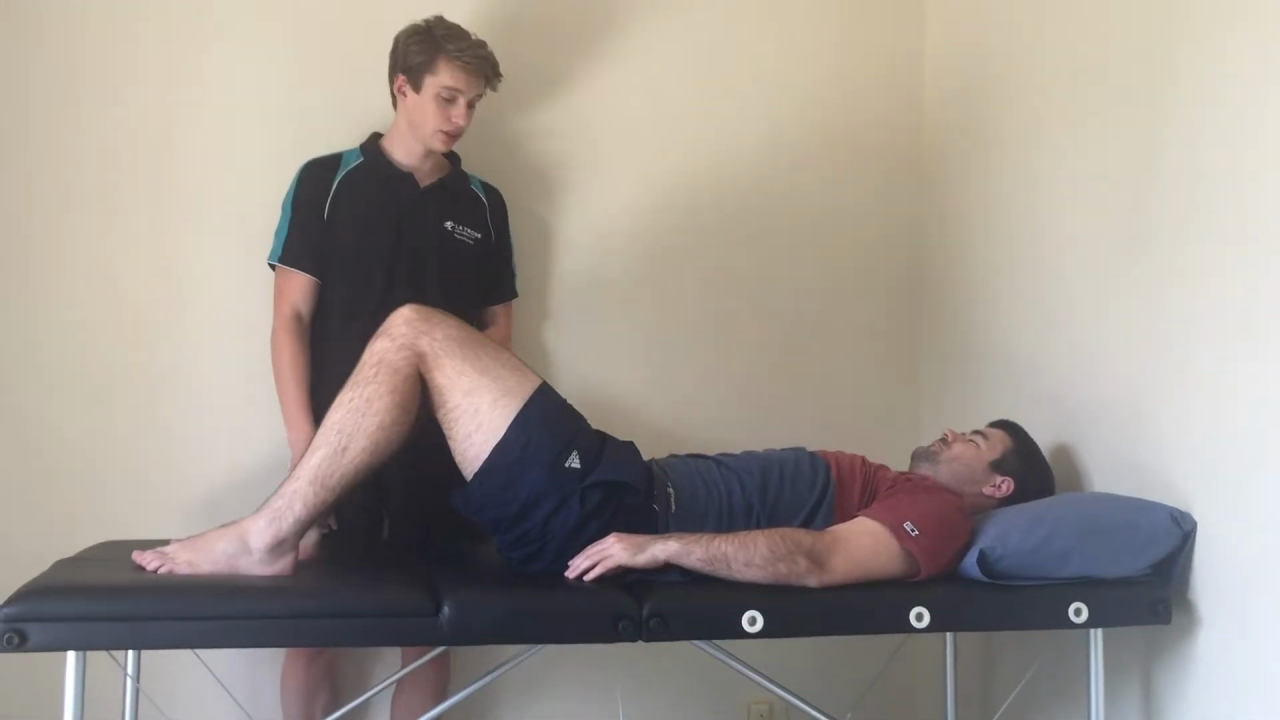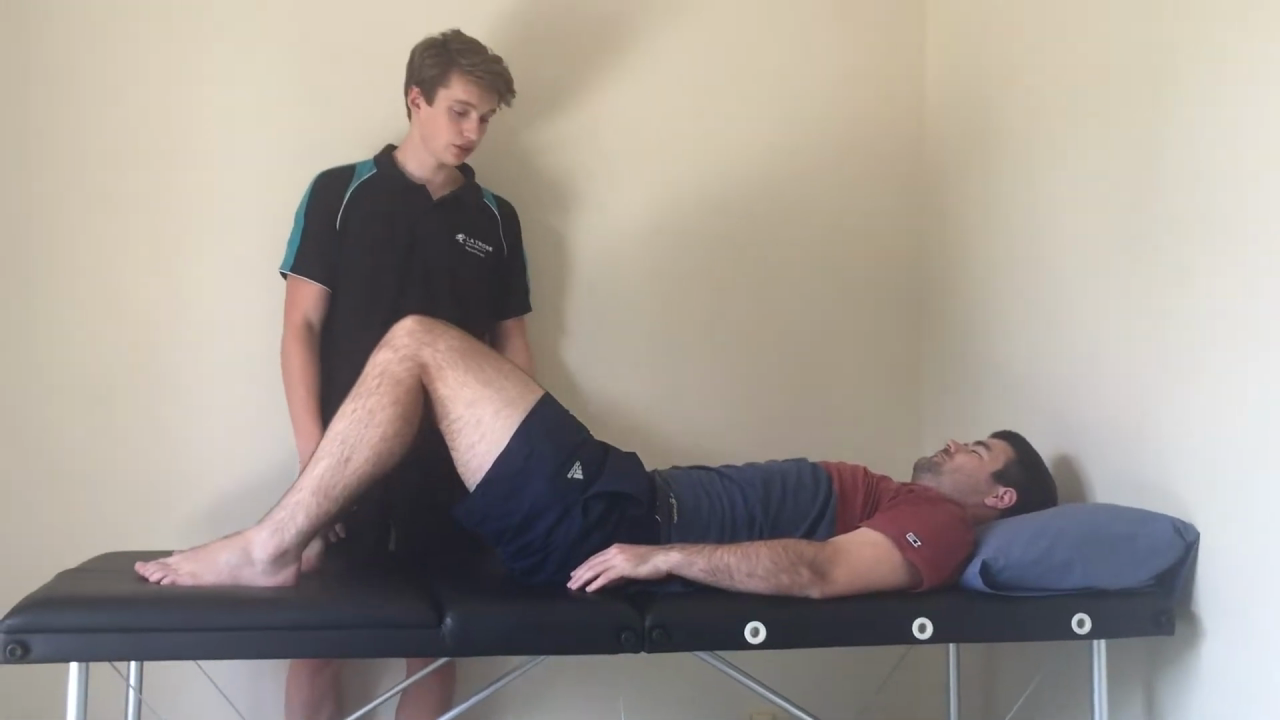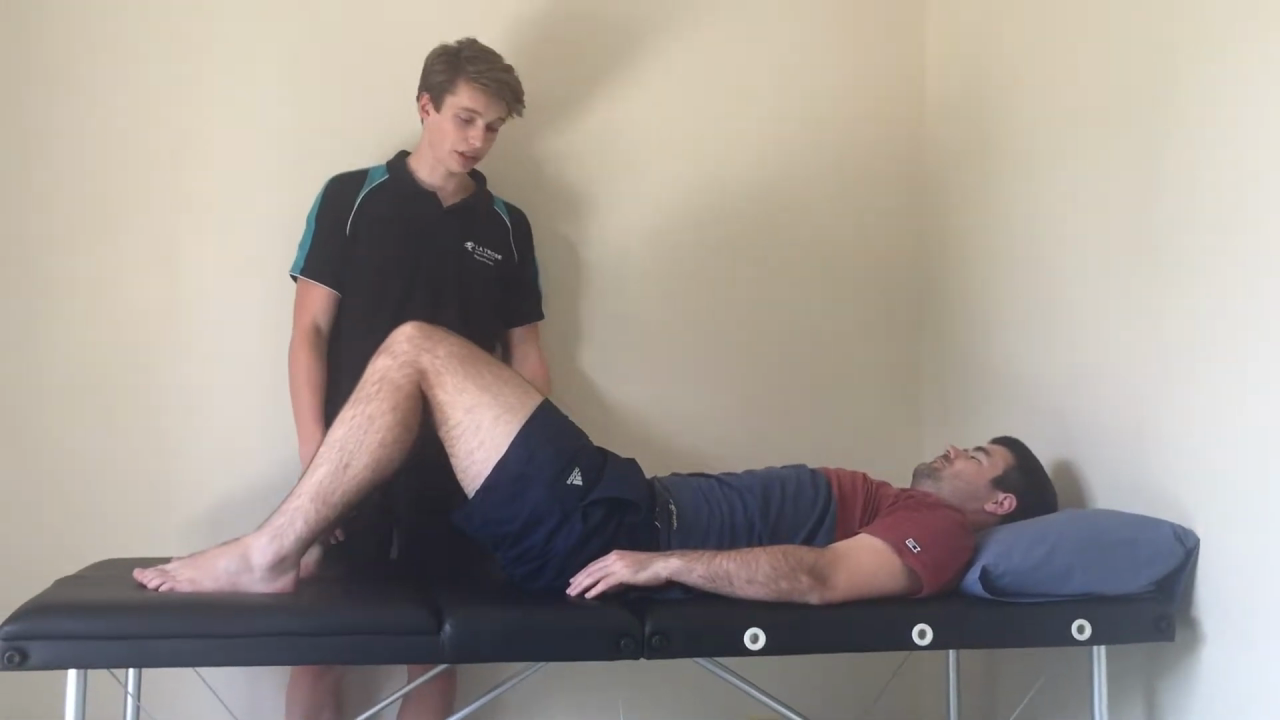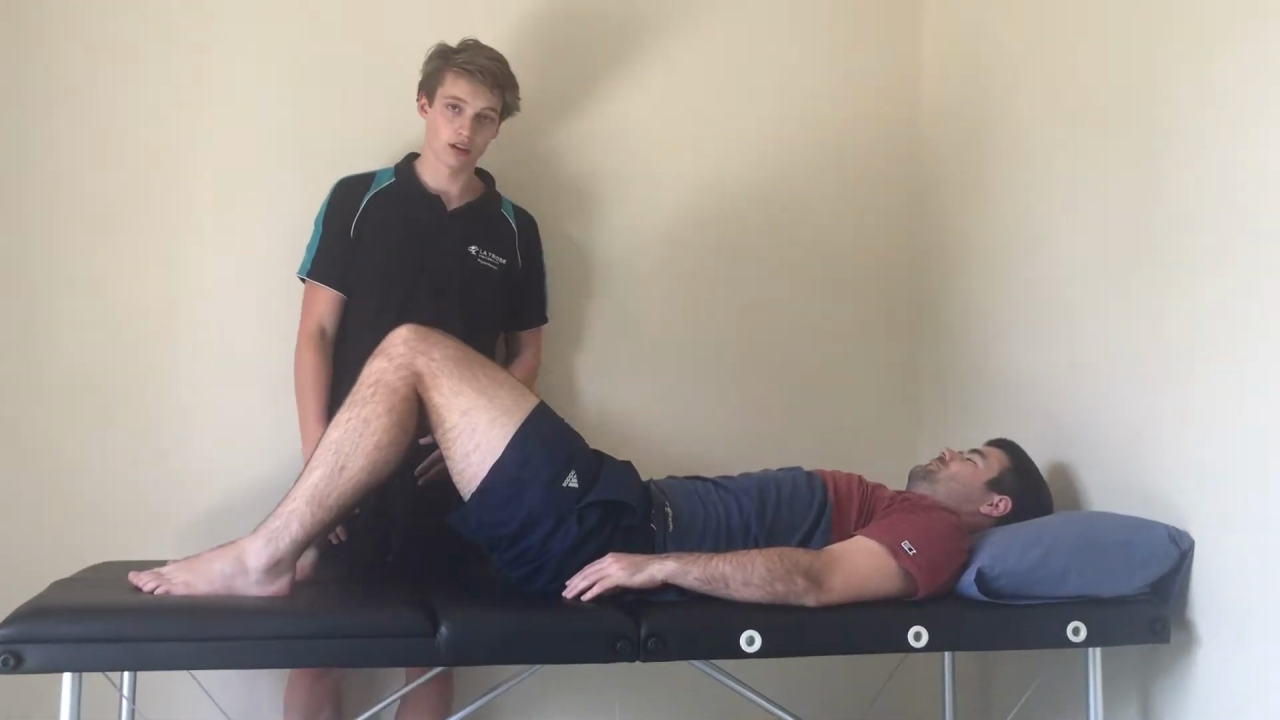
dt=0.3s
person 1, frame 1
left shoulder: (936, 516)
right shoulder: (890, 493)
left elbow: (813, 561)
left wrist: (661, 544)
left hip: (609, 512)
right hip: (631, 495)
left knee: (416, 330)
right knee: (420, 343)
left ankle: (268, 534)
right ankle: (288, 527)
person 1, frame 2
left shoulder: (936, 528)
right shoulder: (893, 505)
left elbow: (816, 573)
left wrist: (660, 556)
left hip: (614, 525)
right hip: (632, 504)
left knee: (418, 342)
right knee: (424, 349)
left ankle: (270, 548)
right ankle: (283, 541)
person 1, frame 3
left shoulder: (937, 532)
right shoulder: (894, 511)
left elbow: (815, 579)
left wrist: (659, 563)
left hip: (612, 532)
right hip: (634, 510)
left knee: (417, 348)
right knee: (420, 357)
left ankle: (269, 554)
right ankle: (287, 547)
person 1, frame 4
left shoulder: (933, 534)
right shoulder: (887, 509)
left elbow: (813, 581)
left wrist: (658, 564)
left hip: (609, 533)
right hip: (631, 513)
left knee: (412, 350)
right knee: (423, 362)
left ankle: (263, 557)
right ankle: (277, 549)
person 2, frame 1
left shoulder: (483, 203)
right shoulder: (327, 181)
left elbow: (498, 325)
right elbow: (291, 319)
right wrist: (304, 443)
left hip: (444, 449)
person 2, frame 2
left shoulder: (495, 218)
right shoulder: (340, 194)
left elbow: (511, 342)
right elbow: (302, 330)
right wrist: (313, 453)
left hip: (452, 460)
person 2, frame 3
left shoulder: (506, 225)
right shoulder: (351, 198)
left elbow: (525, 350)
right elbow: (310, 333)
right wrist: (314, 457)
left hip: (457, 466)
person 2, frame 4
left shoulder: (514, 230)
right shoulder: (357, 201)
left elbow: (525, 354)
right elbow: (316, 333)
right wrist: (317, 457)
left hip: (450, 466)
